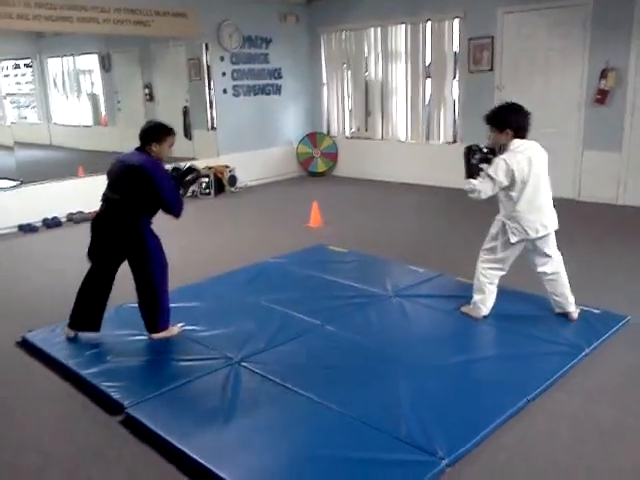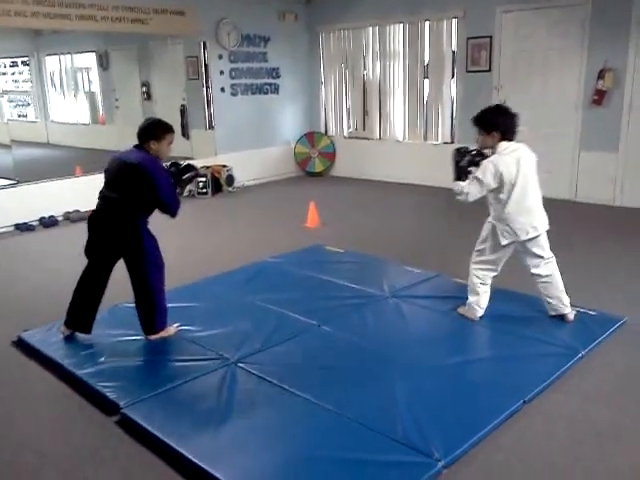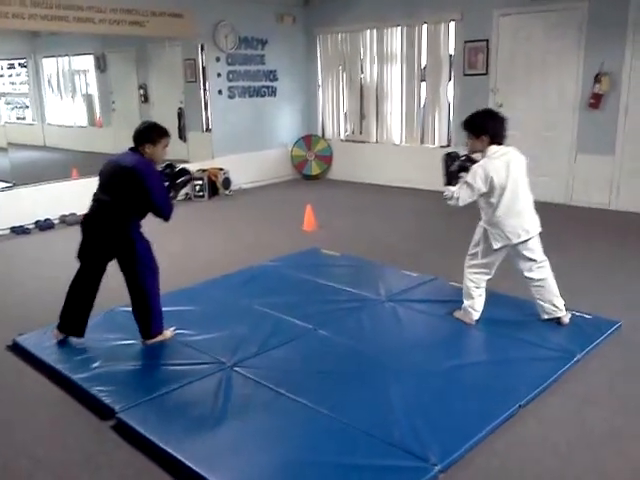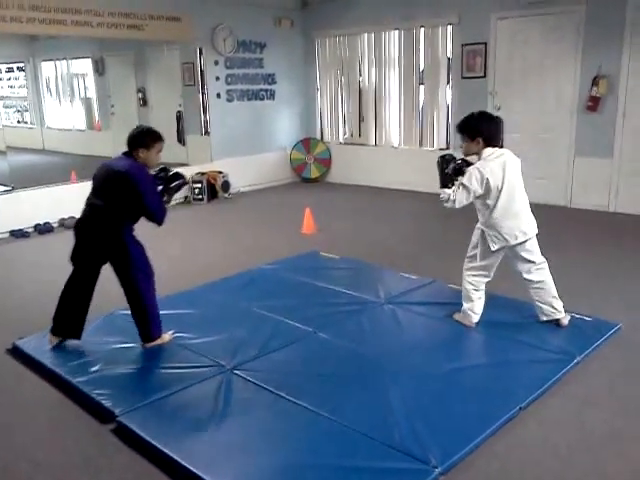
dt=0.1s
person 1, frame 1
left shoulder: (122, 161)
right shoulder: (154, 168)
right elbow: (174, 208)
left wrist: (169, 181)
right wrist: (177, 186)
left hip: (105, 223)
right hip: (132, 227)
left knee: (99, 274)
right knee: (154, 272)
left ankle: (76, 325)
right ankle: (158, 327)
person 1, frame 2
left shoulder: (120, 159)
right shoulder: (152, 166)
right elbow: (171, 208)
left wrist: (166, 180)
right wrist: (175, 185)
left hip: (101, 221)
right hip: (129, 226)
left knee: (95, 272)
right knee: (150, 272)
left ankle: (72, 323)
right ankle: (155, 327)
person 1, frame 3
left shoulder: (116, 162)
right shoulder: (147, 169)
right elbow: (164, 212)
left wrist: (160, 182)
right wrist: (171, 189)
left hip: (95, 223)
right hip: (122, 230)
left knee: (87, 276)
right knee: (145, 276)
left ankle: (65, 328)
right ankle: (153, 332)
person 1, frame 4
left shoulder: (109, 166)
right shoulder: (139, 174)
right elbow: (157, 216)
left wrist: (153, 187)
right wrist: (164, 194)
left hip: (88, 227)
right hip: (114, 233)
left knee: (81, 279)
right knee: (140, 279)
left ankle: (59, 332)
right ankle: (152, 335)
person 2, frame 1
left shoulder: (504, 162)
right shoulder: (538, 150)
left elbow: (478, 191)
left hip: (514, 224)
right hip: (542, 220)
left knee: (489, 263)
right knee: (551, 263)
left ankle: (478, 307)
right ankle: (568, 307)
person 2, frame 2
left shoulder: (492, 165)
right shoulder: (525, 152)
left elbow: (466, 193)
left hip: (505, 226)
right hip: (533, 222)
left knee: (482, 264)
right knee: (544, 265)
left ankle: (474, 308)
right ankle: (563, 309)
person 2, frame 3
left shoulder: (482, 169)
right shoulder: (515, 156)
left elbow: (457, 198)
left hip: (497, 230)
right hip: (525, 225)
left knee: (476, 268)
right knee: (537, 268)
left ankle: (470, 312)
right ankle: (558, 312)
person 2, frame 4
left shoulder: (478, 171)
right shoulder: (510, 157)
left elbow: (454, 200)
left hip: (495, 232)
right hip: (522, 227)
left knee: (474, 270)
right knee: (536, 270)
left ankle: (469, 315)
right ankle: (557, 314)
